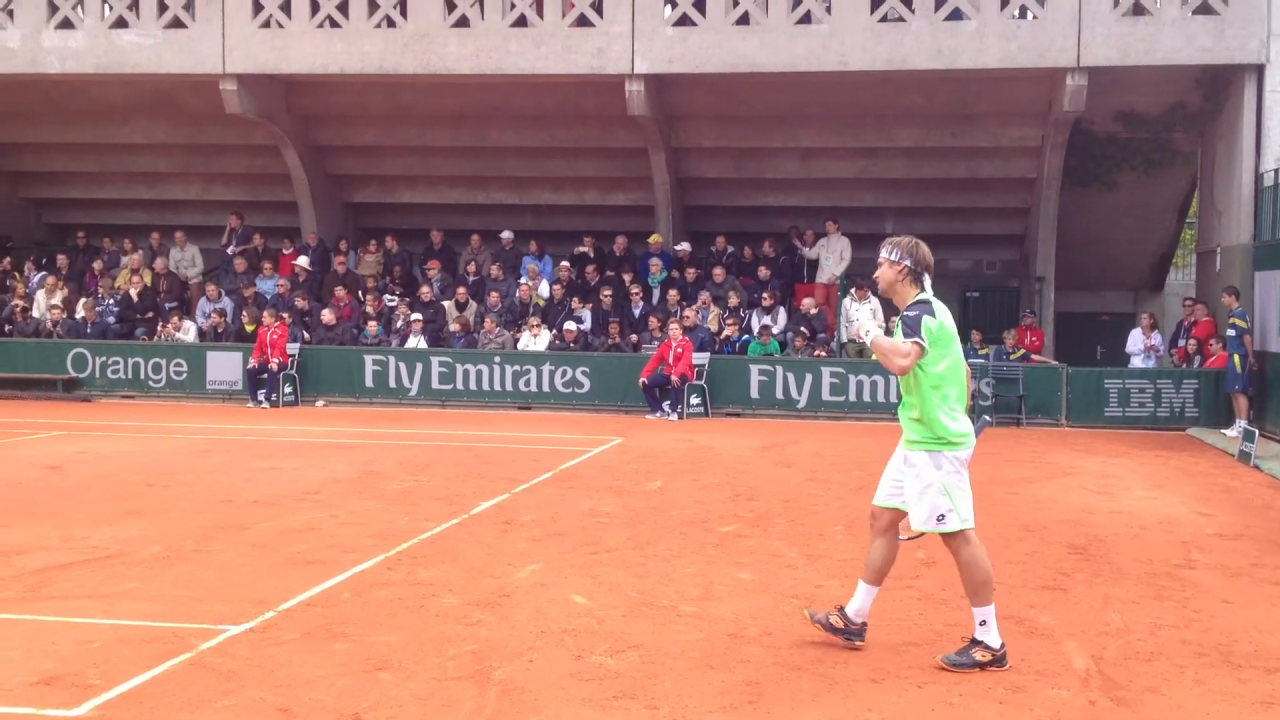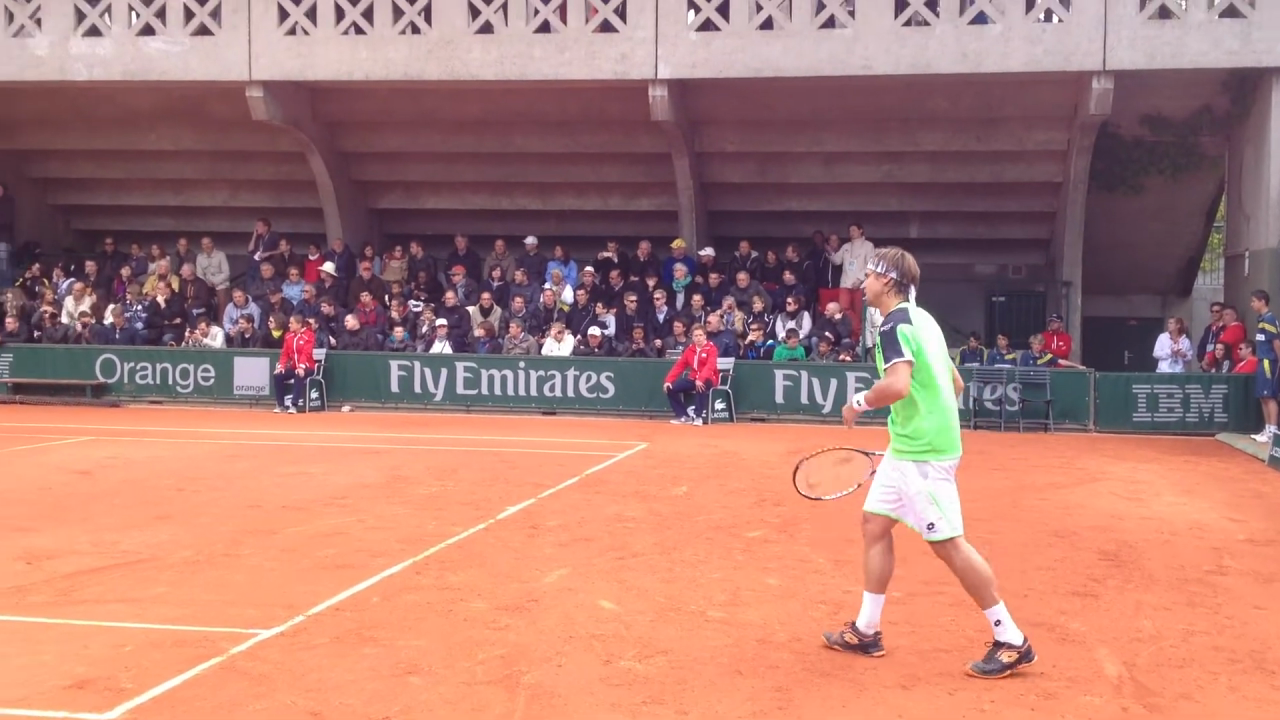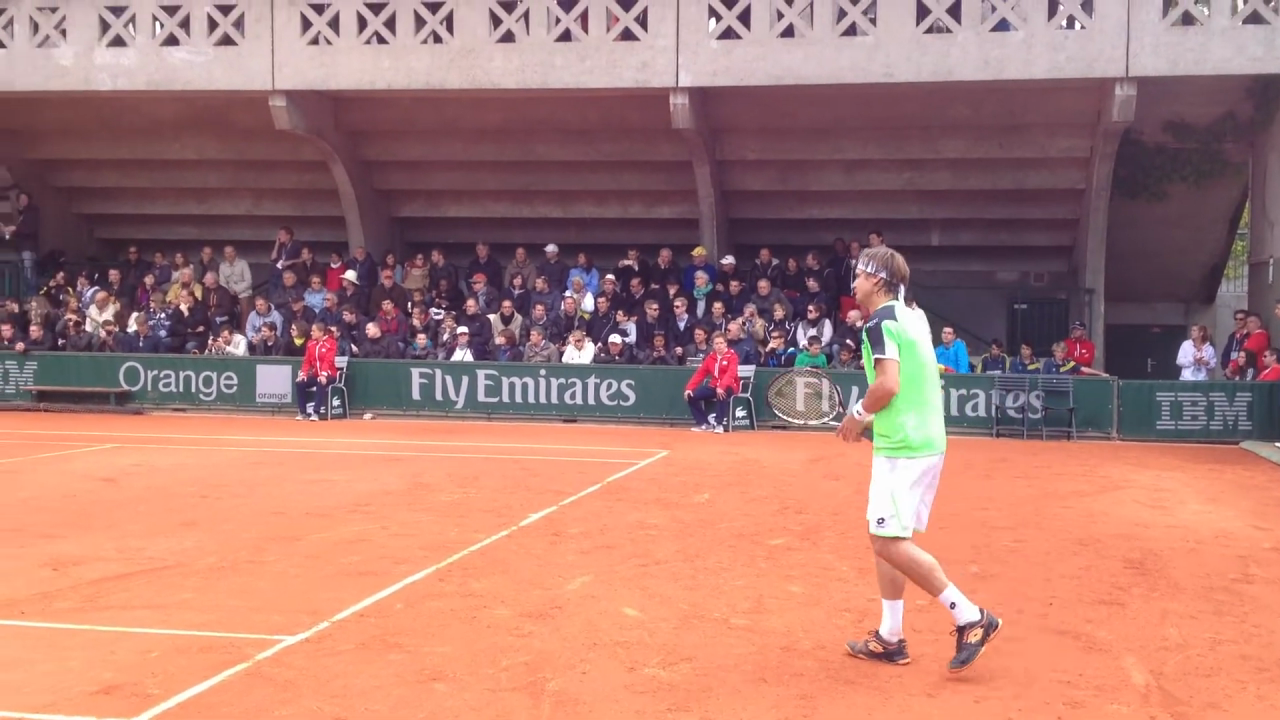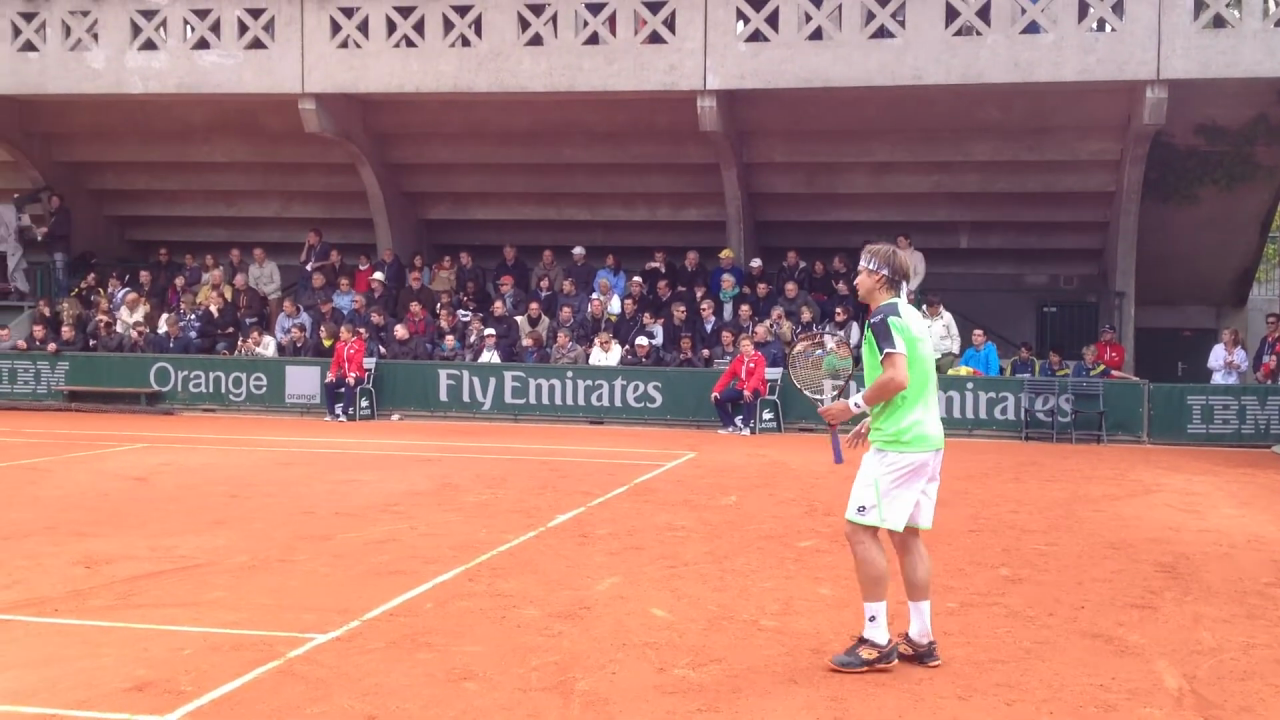
dt=0.2s
person 1, frame 1
left shoulder: (921, 312)
right shoulder: (923, 310)
left elbow: (901, 362)
right elbow: (964, 375)
left wrist: (870, 333)
right wrist: (958, 414)
left hip: (937, 444)
right hip: (919, 441)
left knee: (957, 535)
right knee: (883, 521)
left ankle: (990, 642)
right ankle: (854, 618)
person 1, frame 2
left shoulder: (896, 324)
right shoulder: (919, 319)
left elbow: (899, 386)
right elbow: (955, 384)
left wrist: (859, 403)
left hip: (922, 452)
right hip: (908, 448)
left knee: (949, 544)
right knee: (875, 526)
left ankle: (1011, 640)
right ankle: (866, 630)
person 1, frame 3
left shoulder: (881, 320)
right shoulder: (911, 318)
left elbow: (887, 385)
left wrist: (858, 415)
right wrist: (868, 419)
left hip: (904, 449)
right hip: (924, 443)
left knee: (890, 543)
right knee: (890, 541)
left ankle: (971, 617)
right ankle: (890, 636)
person 1, frame 4
left shoulder: (884, 317)
right shoulder: (910, 316)
left elbow: (897, 378)
left wrist: (853, 406)
right wrist: (874, 420)
left hip: (898, 445)
right hip: (926, 441)
left knee: (861, 532)
right knee: (907, 536)
left ankle: (876, 639)
right ankle: (920, 639)
